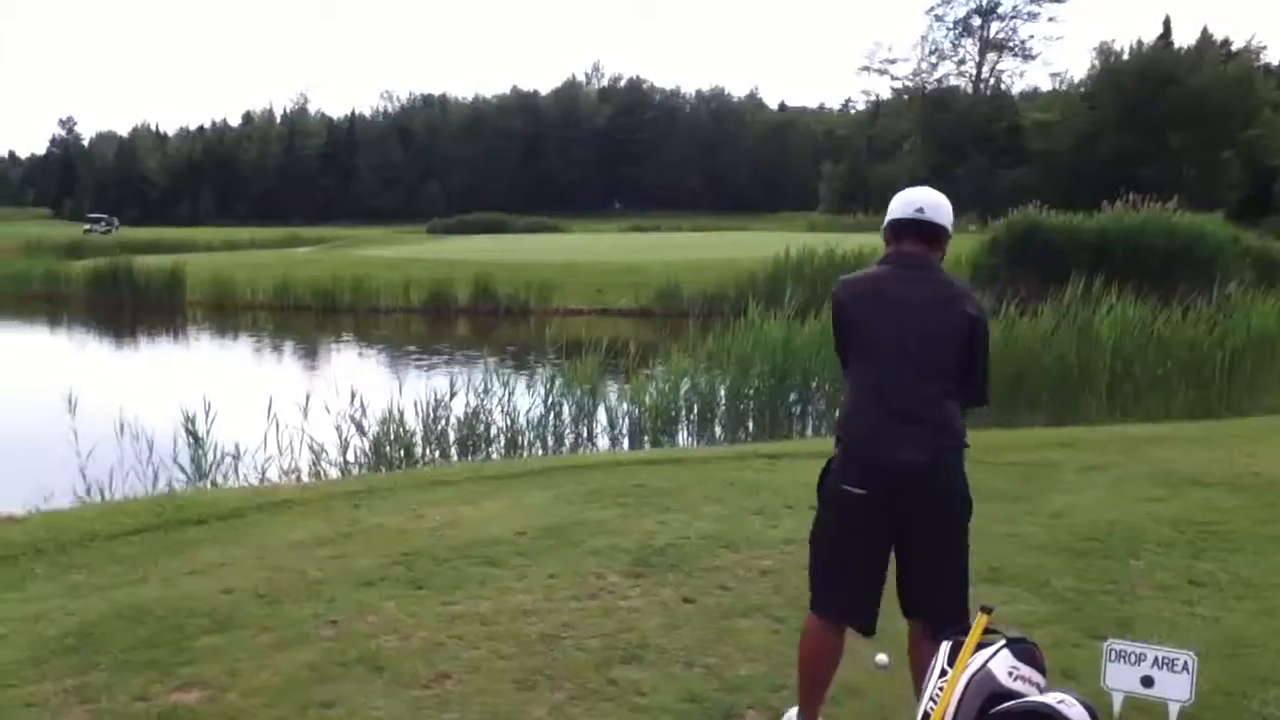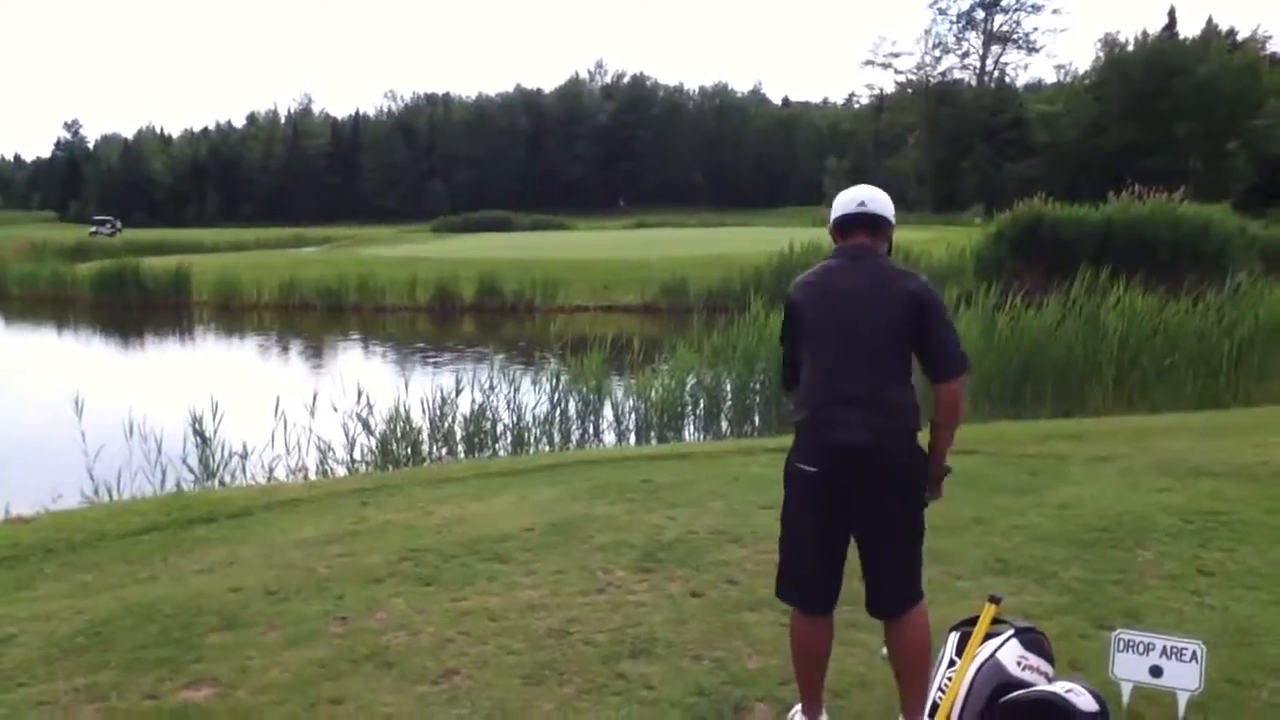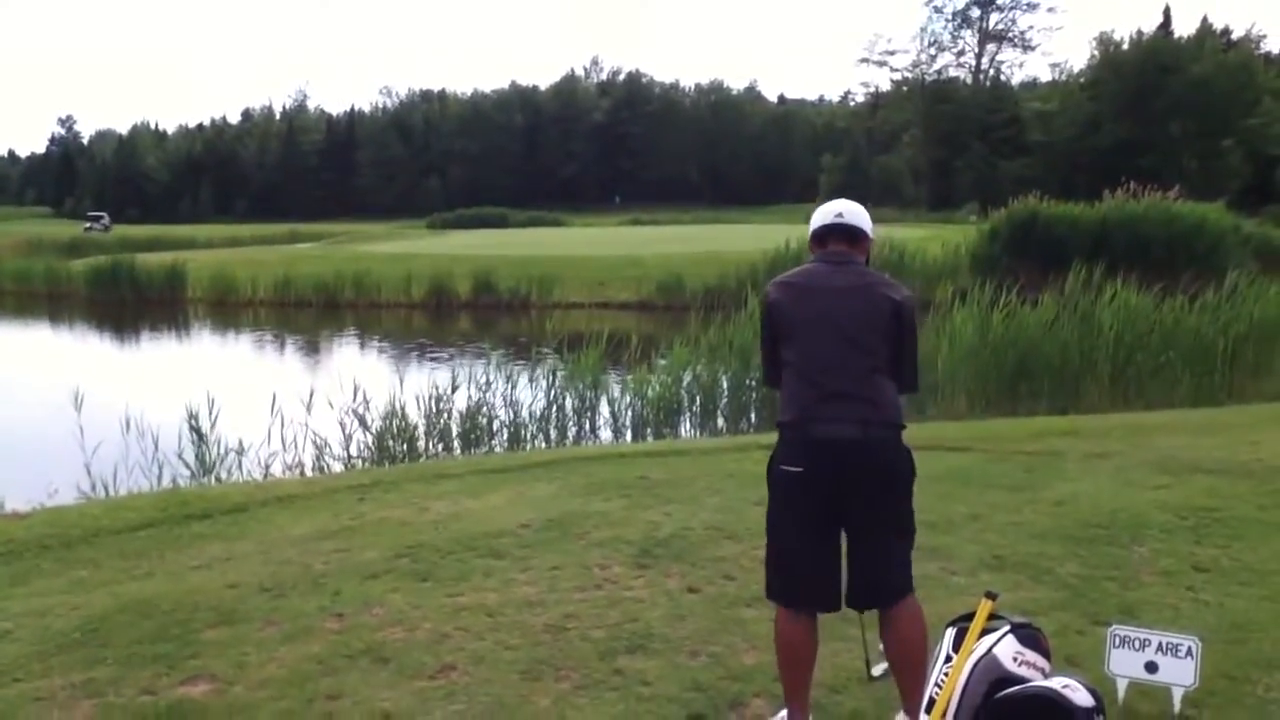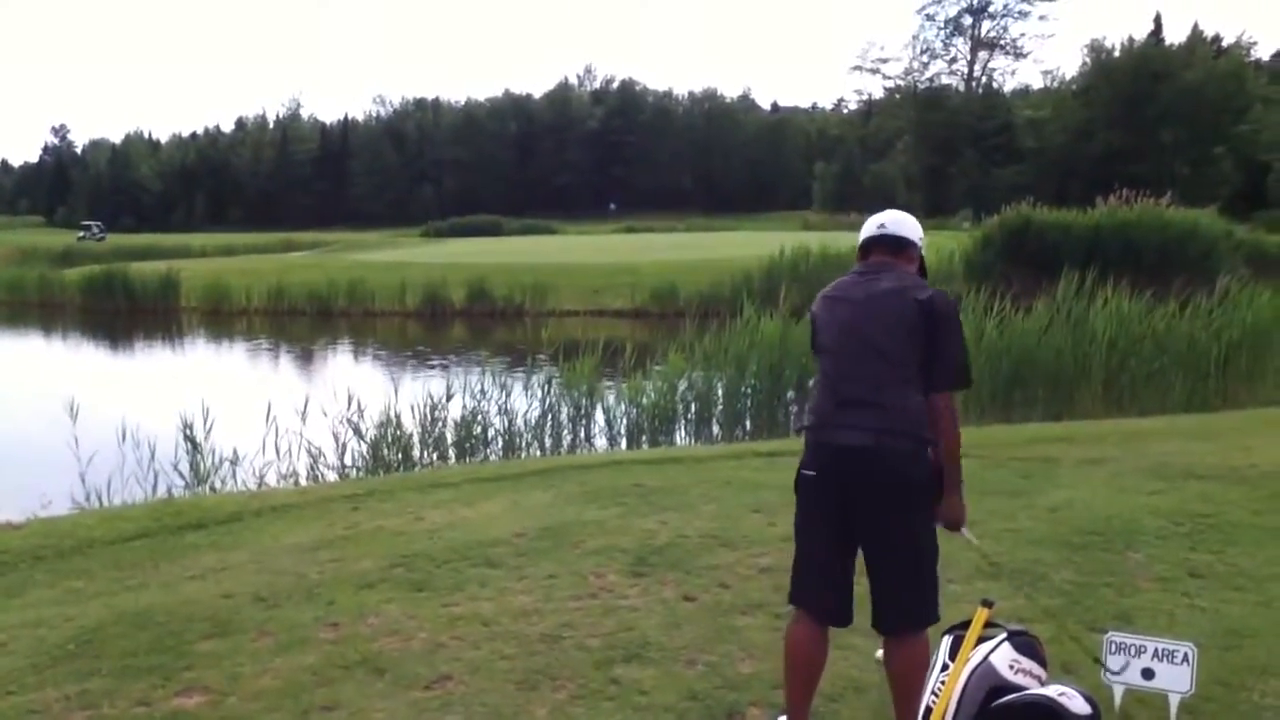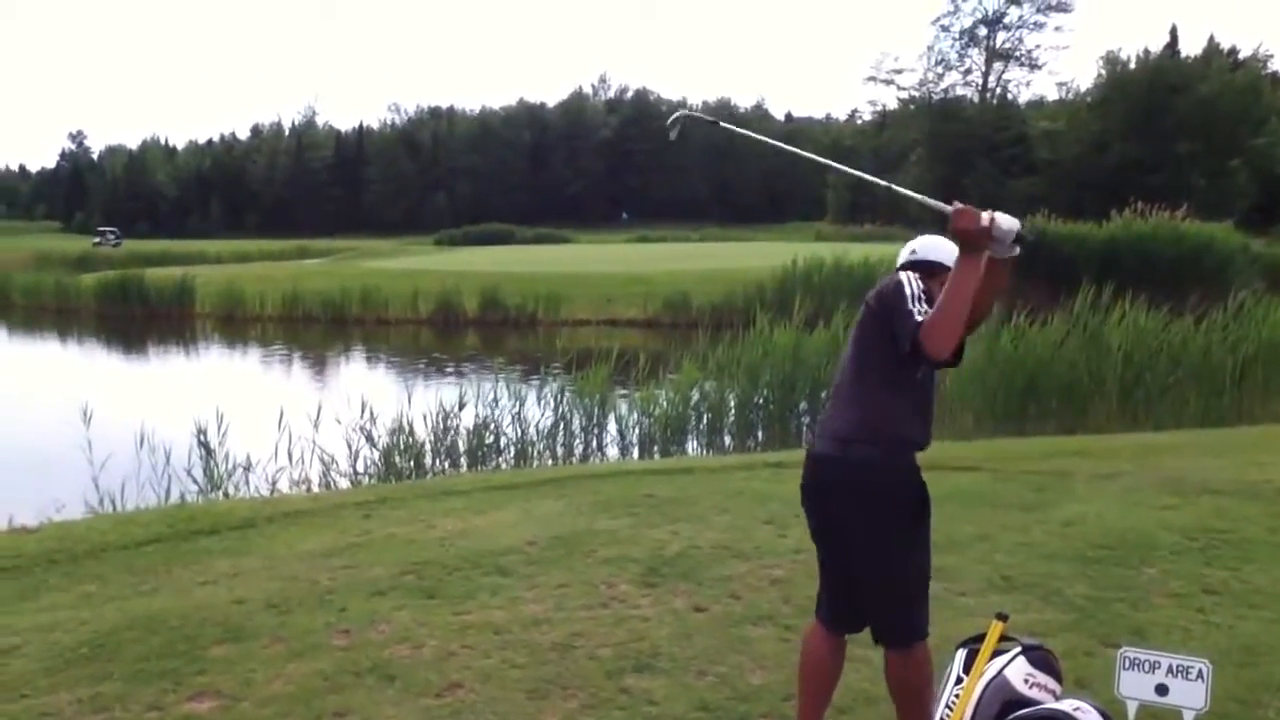
dt=0.7s
person 1, frame 1
left shoulder: (850, 293)
right shoulder: (965, 306)
right elbow: (970, 396)
left hip: (862, 467)
right hip: (938, 472)
left knee: (830, 608)
right knee: (935, 619)
person 1, frame 2
left shoulder: (802, 291)
right shoulder: (915, 290)
right elbow: (949, 383)
right wrist: (937, 459)
left hip: (819, 452)
right hip: (891, 453)
left knee: (809, 597)
right knee: (901, 599)
person 1, frame 3
left shoulder: (780, 292)
right shoulder: (893, 296)
right elbow: (902, 383)
left hip: (804, 451)
right hip: (877, 449)
left knee: (794, 596)
right knee: (896, 590)
person 1, frame 4
left shoulder: (827, 299)
right shoulder: (931, 301)
right elbow: (941, 403)
right wrist: (950, 491)
left hip: (825, 459)
right hip: (893, 465)
left knee: (812, 606)
right knee: (905, 616)
person 1, frame 5
left shoulder: (895, 310)
right shoulder: (902, 288)
left elbow: (968, 315)
right elbow: (937, 345)
left wrist: (996, 253)
right wrist: (972, 255)
left hip: (828, 470)
right hip: (874, 474)
left knee: (833, 613)
right knee: (902, 626)
